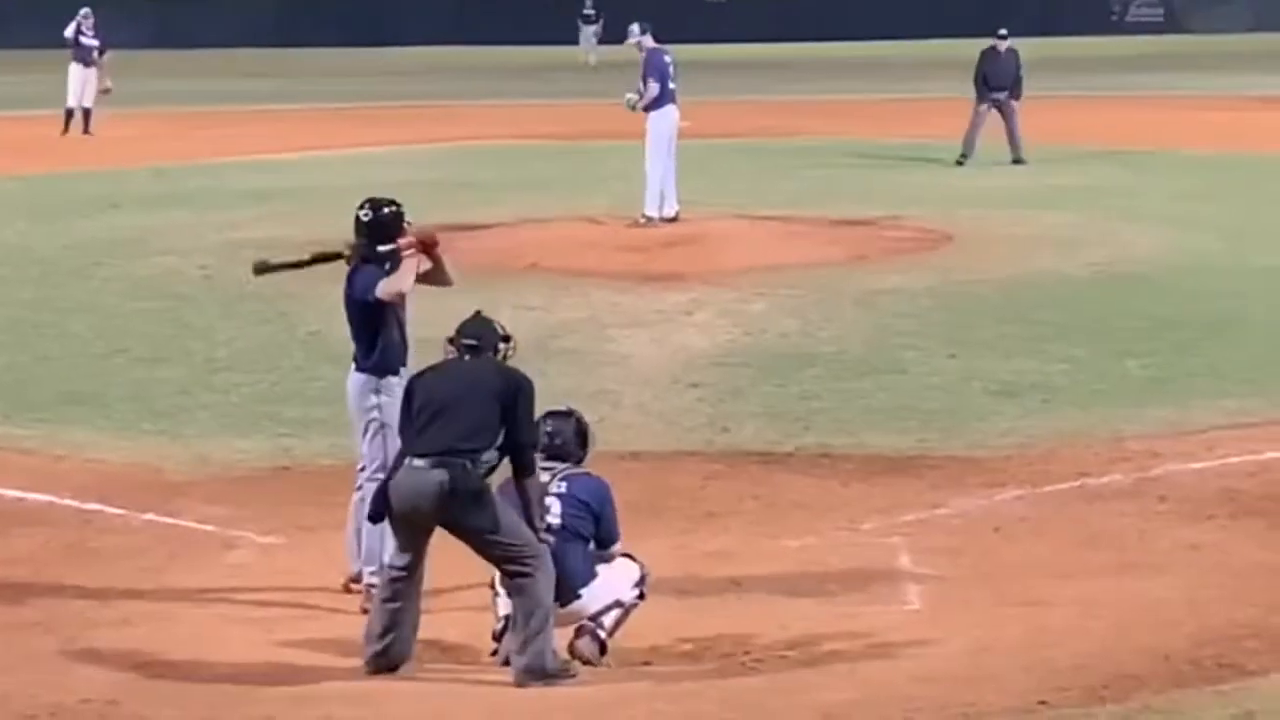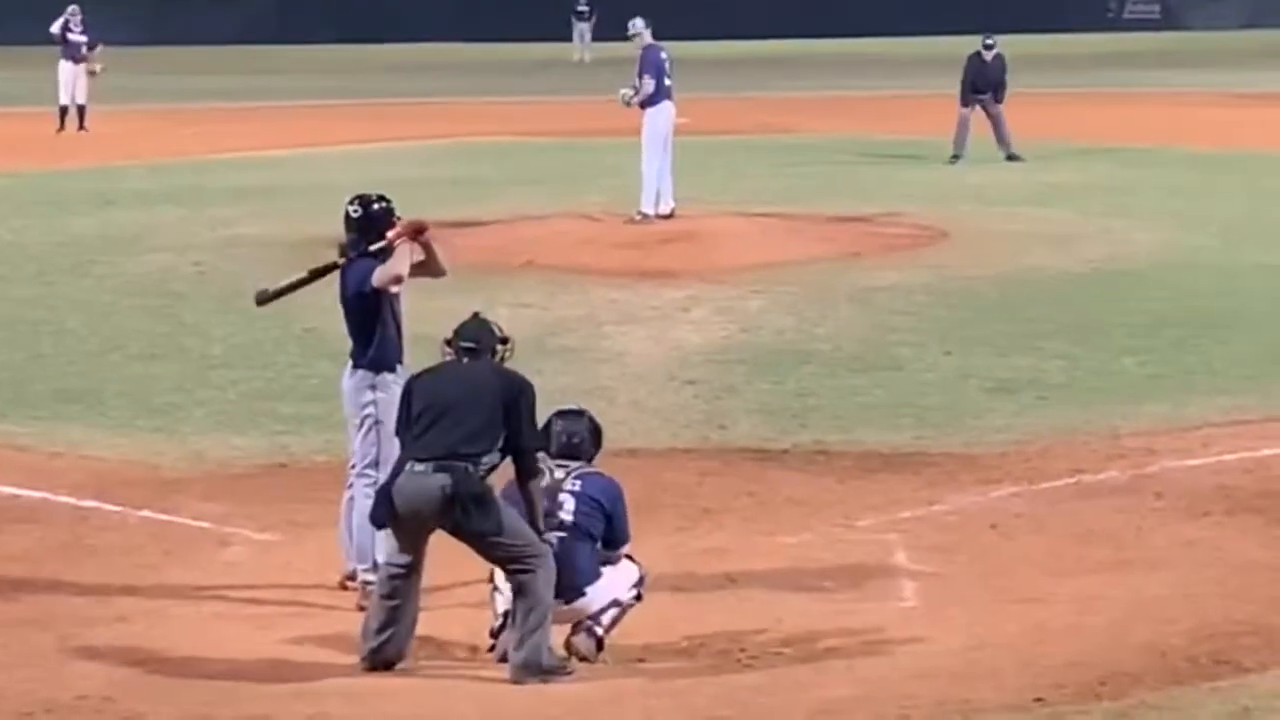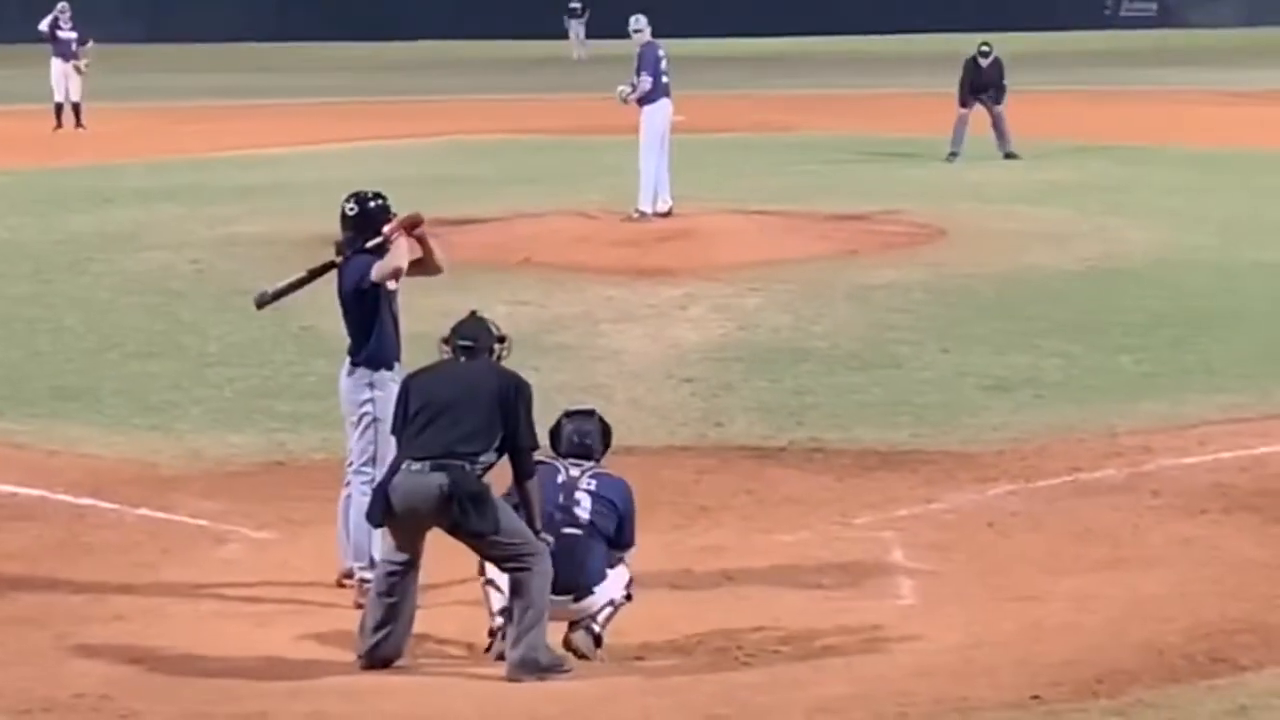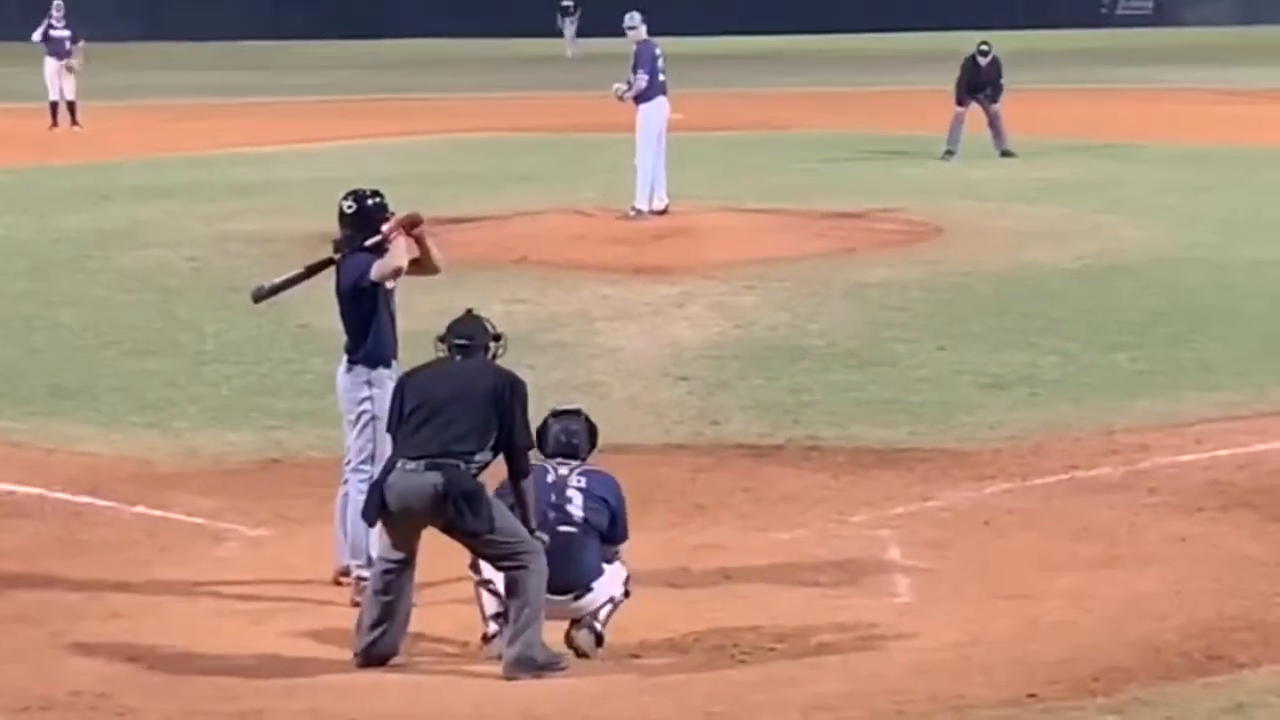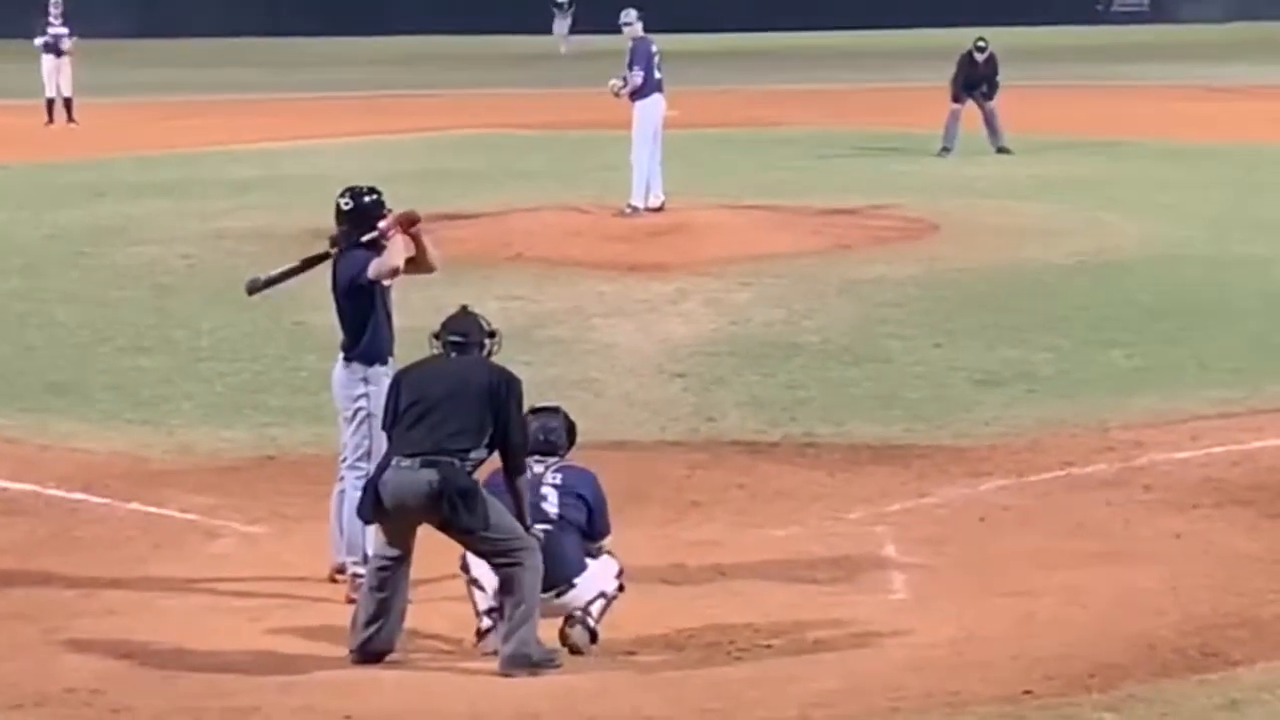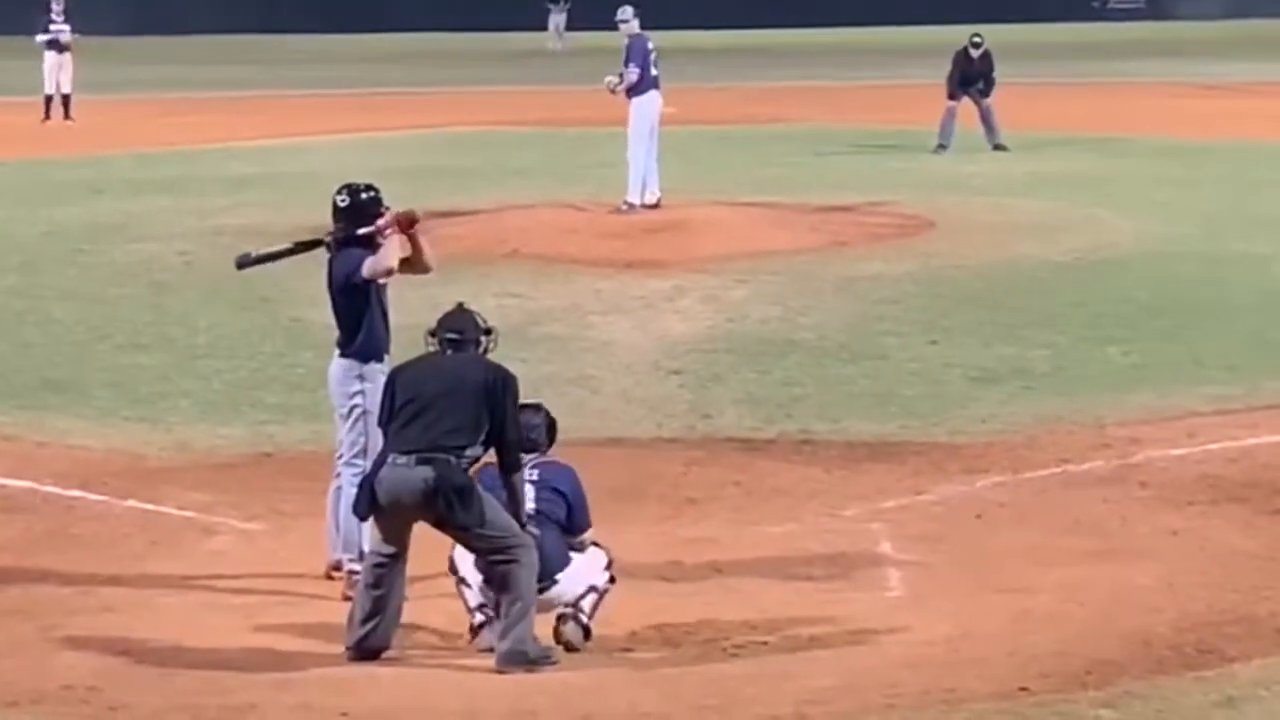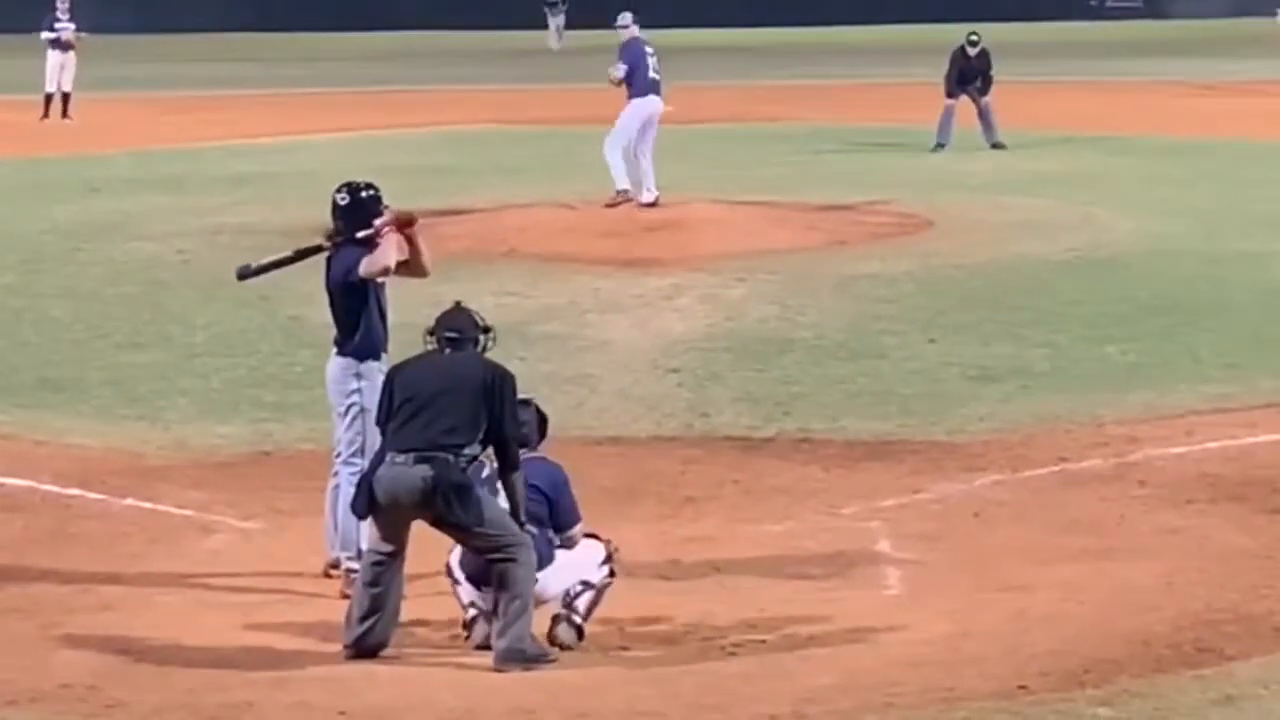
dt=0.3s
person 1, frame 1
left shoulder: (386, 267)
right shoulder: (364, 274)
left elbow: (444, 280)
right elbow: (398, 290)
left wrist: (429, 252)
right wrist: (412, 258)
left hip: (383, 380)
right hip: (377, 385)
left knee: (371, 477)
right knee: (388, 482)
left ankle: (360, 569)
right ankle: (376, 585)
person 1, frame 2
left shoulder: (379, 261)
right shoulder: (359, 269)
left elbow: (437, 269)
right elbow: (395, 275)
left wrist: (420, 241)
right wrist: (404, 244)
left hip: (378, 377)
right hip: (373, 381)
left knee: (363, 474)
right knee: (378, 478)
left ankle: (356, 567)
right ankle: (371, 582)
person 1, frame 3
left shoulder: (375, 260)
right shoulder: (358, 266)
left elbow: (433, 268)
right elbow: (395, 267)
left wrist: (419, 236)
right wrist: (400, 239)
left hip: (375, 375)
right hip: (370, 379)
left knee: (360, 472)
right knee: (373, 476)
left ankle: (353, 564)
right ankle: (369, 579)
person 1, frame 4
left shoulder: (373, 259)
right shoulder: (356, 263)
left elbow: (432, 267)
right elbow: (396, 267)
left wrist: (416, 235)
right wrist: (398, 238)
left hip: (372, 373)
right hip: (367, 376)
left knee: (357, 470)
right knee: (370, 474)
left ankle: (349, 561)
right ankle: (364, 577)
person 1, frame 5
left shoulder: (369, 256)
right shoulder: (353, 260)
left elbow: (428, 266)
right elbow: (393, 266)
left wrist: (413, 234)
right wrist: (397, 237)
left hip: (366, 370)
right hip: (363, 374)
left knee: (353, 468)
right knee: (366, 472)
left ankle: (344, 558)
right ankle: (360, 574)
person 1, frame 6
left shoulder: (366, 253)
right shoulder: (348, 258)
left elbow: (425, 265)
right elbow: (385, 267)
left wrist: (410, 234)
right wrist: (392, 237)
left hip: (361, 368)
right hip: (360, 371)
left knee: (349, 464)
right knee: (364, 469)
left ankle: (340, 555)
right ankle: (356, 571)
person 1, frame 7
left shoulder: (364, 251)
right shoulder: (348, 257)
left elbow: (421, 269)
right elbow: (383, 266)
left wrist: (409, 235)
right wrist: (390, 238)
left hip: (358, 366)
right hip: (358, 369)
left knee: (347, 463)
right knee: (362, 468)
left ankle: (339, 553)
right ankle: (355, 569)
person 2, frame 1
left shoulder: (423, 378)
right shoulder: (512, 381)
right elbow: (523, 462)
right wrist: (536, 524)
left hip: (404, 480)
right hip: (455, 482)
left knee: (404, 561)
right knee: (532, 562)
left ankle: (382, 654)
right ankle: (535, 663)
person 2, frame 2
left shoulder: (420, 381)
right shoulder: (513, 384)
right elbow: (526, 465)
left wrist: (418, 488)
right wrist: (539, 526)
left hip: (407, 484)
right hip: (457, 486)
left knee: (402, 560)
right knee: (535, 559)
left ankle: (380, 651)
right ankle: (532, 660)
person 2, frame 3
left shoulder: (417, 379)
right shoulder: (509, 383)
right elbow: (523, 464)
left wrist: (415, 495)
right wrist: (536, 527)
left hip: (404, 482)
right hip: (454, 485)
left knee: (399, 557)
right knee: (532, 558)
left ankle: (377, 650)
right ankle: (529, 658)
person 2, frame 4
left shoulder: (412, 378)
right shoulder: (505, 382)
right elbow: (518, 462)
left wrist: (410, 485)
right wrist: (530, 525)
left hip: (399, 481)
right hip: (450, 484)
left knee: (394, 556)
right knee: (527, 556)
left ankle: (373, 647)
right ankle: (525, 656)
person 2, frame 5
left shoulder: (408, 375)
right shoulder: (500, 379)
right elbow: (513, 460)
left wrist: (405, 500)
right wrist: (526, 522)
left hip: (394, 478)
right hip: (445, 481)
left knee: (390, 552)
right knee: (522, 553)
left ankle: (369, 644)
right ankle: (521, 652)
person 2, frame 6
left shoulder: (403, 372)
right shoulder: (495, 376)
right elbow: (509, 457)
left wrist: (402, 480)
right wrist: (521, 518)
left hip: (390, 476)
right hip: (441, 477)
left knee: (386, 551)
right knee: (518, 550)
left ankle: (365, 641)
right ankle: (517, 650)
person 2, frame 7
left shoulder: (401, 371)
right shoulder: (494, 375)
right elbow: (508, 455)
left wrist: (399, 486)
right wrist: (520, 516)
left hip: (388, 474)
right hip: (439, 477)
left knee: (384, 549)
right knee: (516, 548)
left ankle: (363, 640)
right ankle: (515, 648)
person 3, frame 1
left shoulder: (509, 487)
right shoulder: (593, 486)
right elbow: (611, 553)
right hip: (576, 599)
left knee: (503, 575)
right knee: (633, 572)
left ankle: (510, 631)
right ankle: (592, 635)
person 3, frame 2
right shoulder: (606, 486)
right elbow: (616, 554)
right hip: (579, 599)
left knee: (502, 570)
right knee: (631, 573)
left ankle: (509, 627)
right ankle: (589, 632)
person 3, frame 3
left shoulder: (535, 474)
right shoulder: (617, 487)
right elbow: (619, 555)
right hip: (581, 598)
left knee: (493, 560)
right knee: (621, 575)
left ankle: (506, 627)
right ankle: (587, 629)
person 3, frame 4
right shoulder: (606, 483)
right elbow: (613, 551)
right hip: (580, 597)
left knee: (484, 559)
right knee: (618, 573)
left ankle: (498, 632)
right ankle: (588, 627)
person 3, frame 5
left shoulder: (500, 477)
right shoulder: (584, 479)
right elbow: (598, 547)
right hip: (565, 592)
left knee: (473, 557)
right knee: (610, 568)
left ankle: (492, 627)
right ankle: (582, 623)
person 3, frame 6
left shoulder: (484, 474)
right shoulder: (563, 474)
right elbow: (582, 542)
left hip: (493, 589)
right hip: (550, 588)
left knee: (461, 555)
right knee: (599, 560)
left ankle: (485, 623)
right ankle: (575, 621)
person 3, frame 7
left shoulder: (474, 471)
right shoulder: (548, 470)
right elbow: (572, 538)
left hip: (481, 586)
right hip: (536, 583)
left knee: (457, 559)
right knee: (600, 553)
left ankle: (478, 618)
right ankle: (569, 621)
person 4, frame 1
left shoulder: (651, 57)
right shoulder: (665, 54)
left elbow: (654, 90)
left wrist: (639, 104)
right wrist: (639, 95)
left hip: (659, 114)
right hip: (670, 111)
left knee: (654, 165)
right knee: (667, 164)
left ankle: (651, 214)
right ankle: (670, 210)
person 4, frame 2
left shoulder: (648, 54)
right shoulder: (661, 51)
left elbow: (649, 87)
left wrist: (635, 100)
right wrist: (635, 90)
left hip: (655, 110)
right hip: (666, 107)
left knee: (650, 162)
right knee: (663, 161)
left ankle: (647, 211)
right ankle: (666, 207)
person 4, frame 3
left shoulder: (646, 52)
right shoulder: (658, 49)
left elbow: (646, 84)
left wrist: (631, 97)
right wrist: (632, 87)
left hip: (653, 108)
right hip: (663, 104)
left knee: (648, 160)
right knee: (660, 159)
left ankle: (645, 208)
right ankle: (664, 204)
person 4, frame 4
left shoulder: (642, 50)
right shoulder: (654, 47)
left elbow: (642, 83)
left wrist: (627, 95)
right wrist: (627, 86)
left hip: (649, 106)
right hip: (660, 103)
left knee: (644, 158)
right knee: (657, 157)
left ankle: (641, 206)
right ankle: (660, 202)
person 4, frame 5
left shoulder: (638, 46)
right shoulder: (650, 44)
left elbow: (638, 79)
left wrist: (623, 91)
right wrist: (623, 81)
left hip: (645, 103)
right hip: (656, 100)
left knee: (640, 155)
right knee: (653, 154)
left ankle: (637, 204)
right ankle: (656, 199)
person 4, frame 6
left shoulder: (634, 43)
right shoulder: (646, 41)
left elbow: (633, 76)
left wrist: (619, 88)
right wrist: (619, 78)
left hip: (642, 100)
right hip: (653, 97)
left knee: (635, 152)
right knee: (649, 151)
left ankle: (632, 201)
right ankle: (652, 196)
person 4, frame 7
left shoulder: (629, 45)
right shoulder: (647, 47)
left elbow: (619, 74)
left wrist: (613, 76)
right wrist: (618, 76)
left hip: (641, 102)
right hip: (656, 102)
left knee: (612, 146)
right knee: (642, 152)
left ankle: (623, 189)
right ankle: (649, 195)
